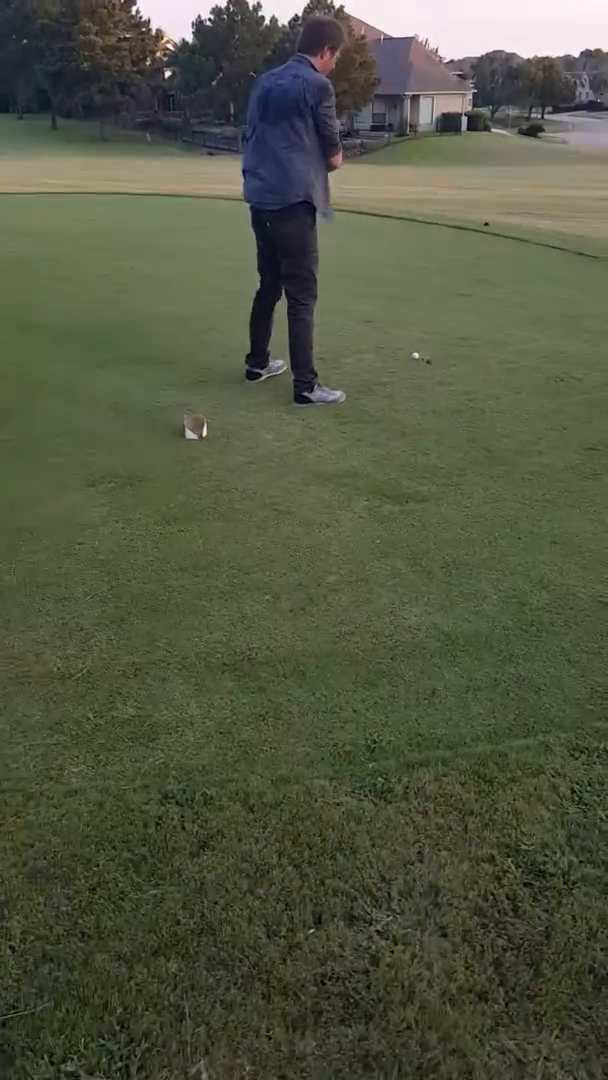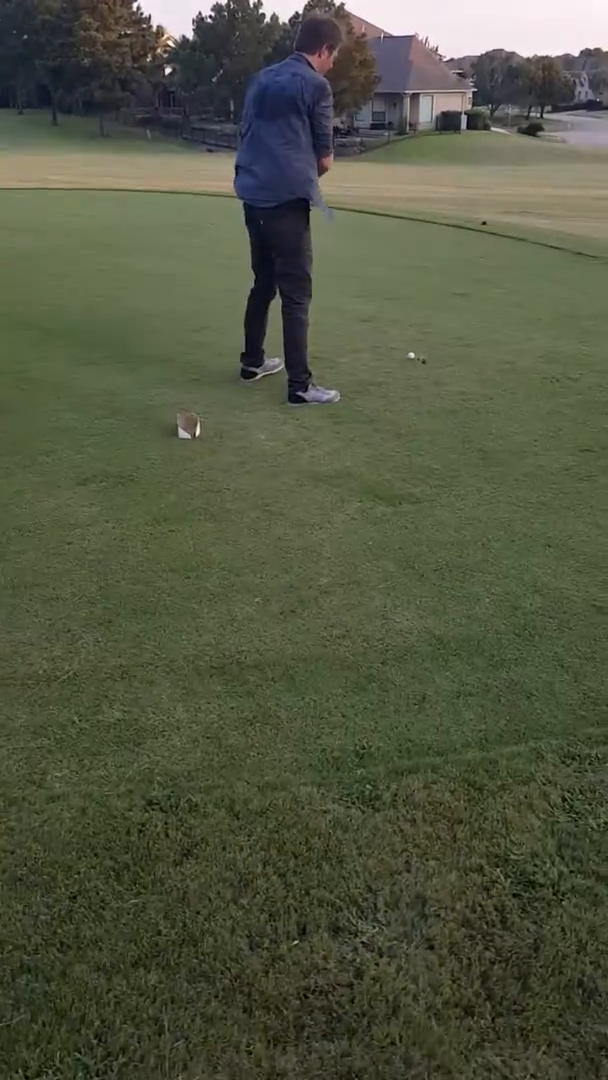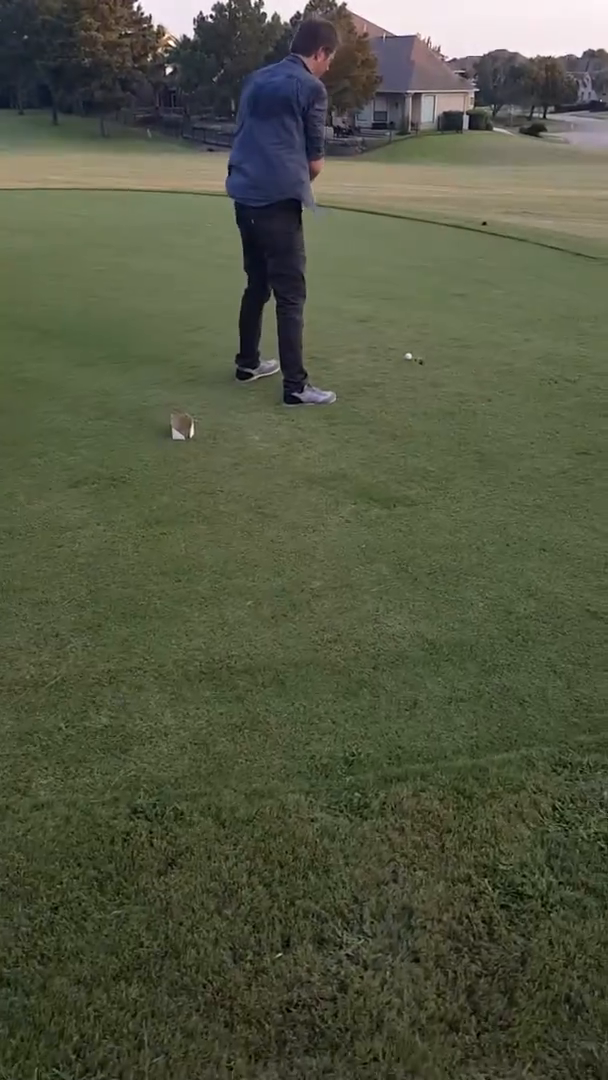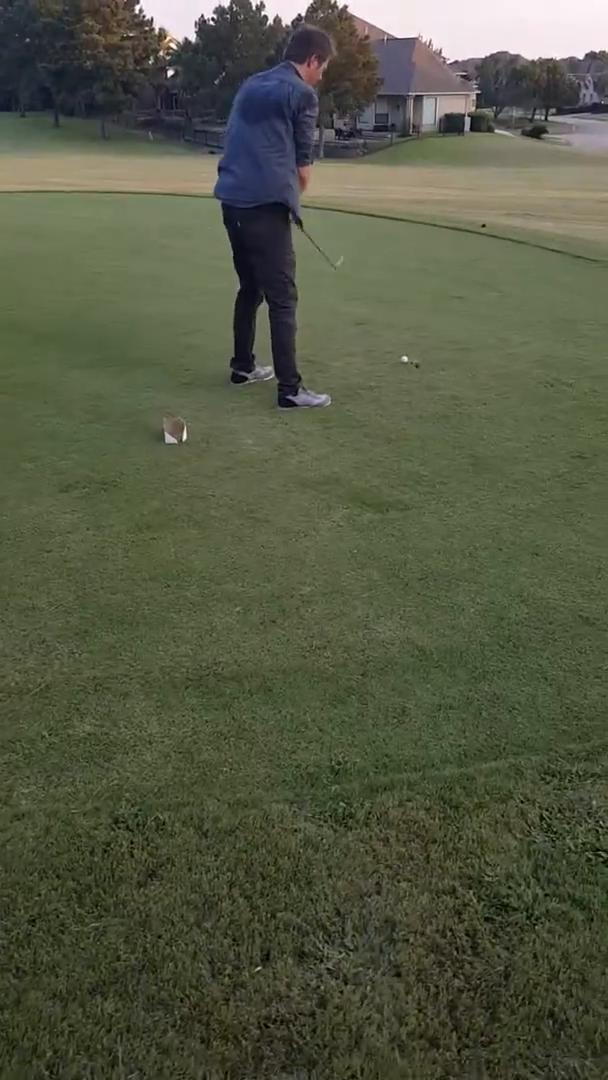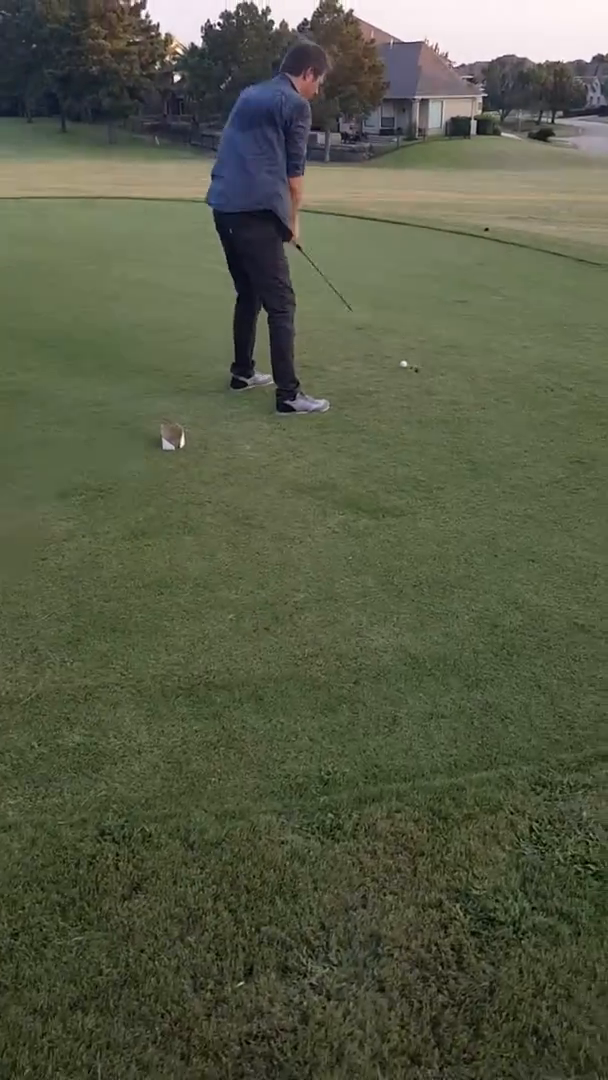
dt=0.1s
person 1, frame 1
left shoulder: (265, 82)
right shoulder: (318, 86)
right elbow: (334, 158)
right wrist: (323, 160)
left hip: (261, 199)
right hip: (293, 202)
left knee: (269, 285)
right knee: (301, 295)
left ankle: (257, 362)
right ankle: (305, 385)
person 1, frame 2
left shoulder: (262, 79)
right shoulder: (316, 86)
right elbow: (324, 158)
left hip: (253, 197)
right hip: (286, 201)
left knee: (263, 283)
right knee: (296, 294)
left ankle: (252, 361)
right ankle: (300, 385)
person 1, frame 3
left shoulder: (257, 79)
right shoulder: (310, 88)
right elbow: (315, 161)
left hip: (245, 197)
right hip: (279, 200)
left knee: (257, 283)
right knee: (290, 294)
left ankle: (247, 362)
right ankle: (295, 386)
person 1, frame 4
left shoulder: (251, 85)
right shoulder: (302, 94)
right elbow: (301, 163)
right wrist: (294, 201)
left hip: (233, 199)
right hip: (265, 204)
left knee: (251, 287)
right knee: (283, 297)
left ankle: (243, 366)
right ankle: (290, 388)
person 1, frame 5
left shoulder: (249, 96)
right shoulder: (295, 105)
right elbow: (294, 174)
left wrist: (282, 214)
right wrist: (292, 219)
left hip: (225, 207)
right hip: (256, 212)
left knee: (248, 294)
right knee: (280, 302)
left ankle: (242, 372)
right ankle: (288, 394)
